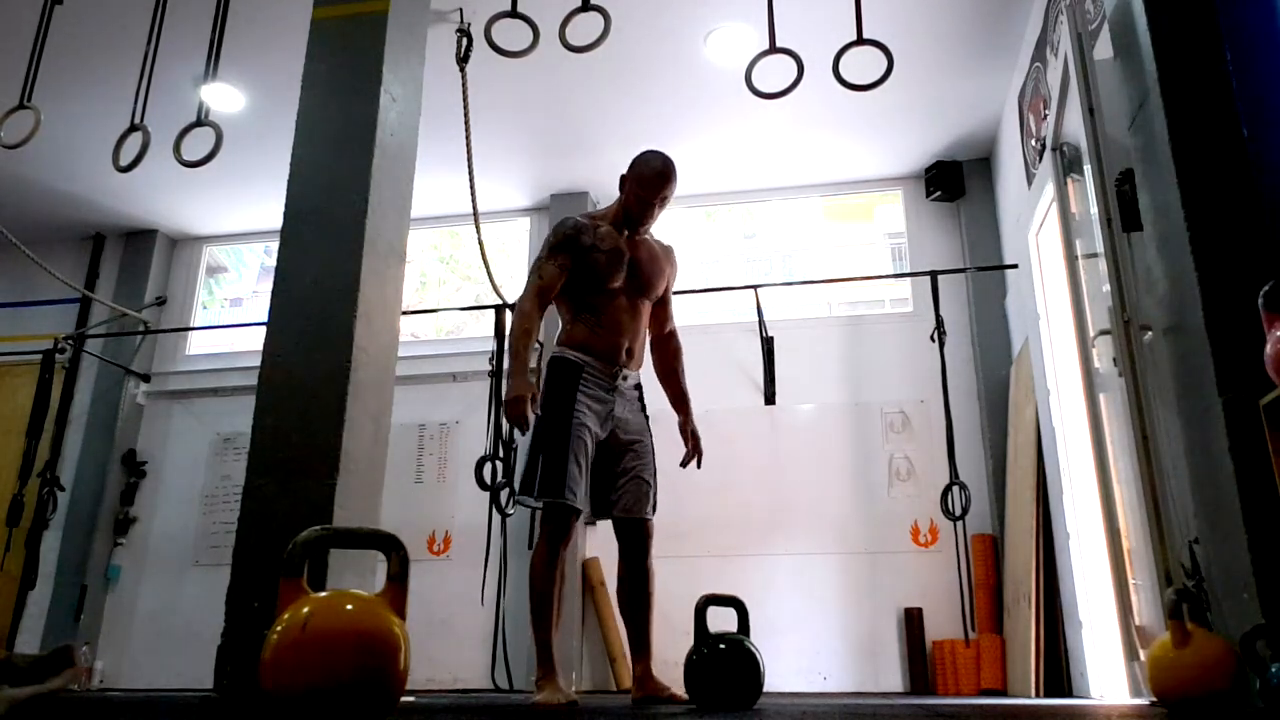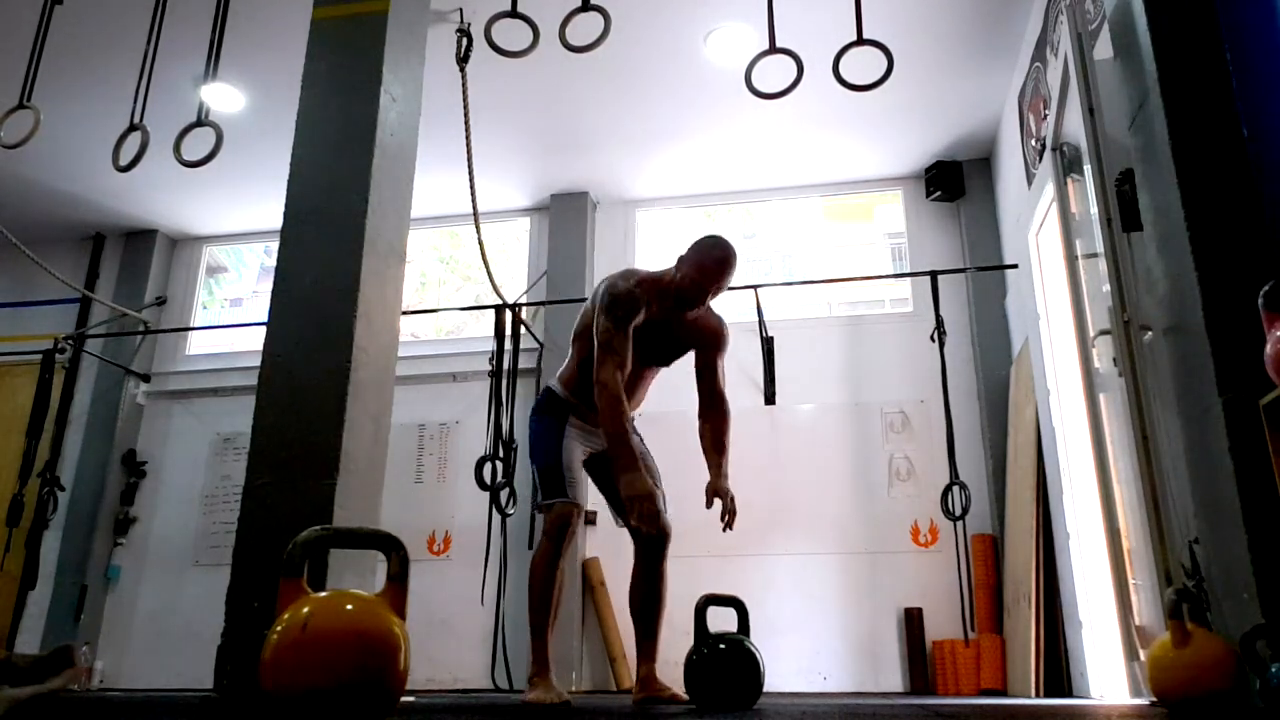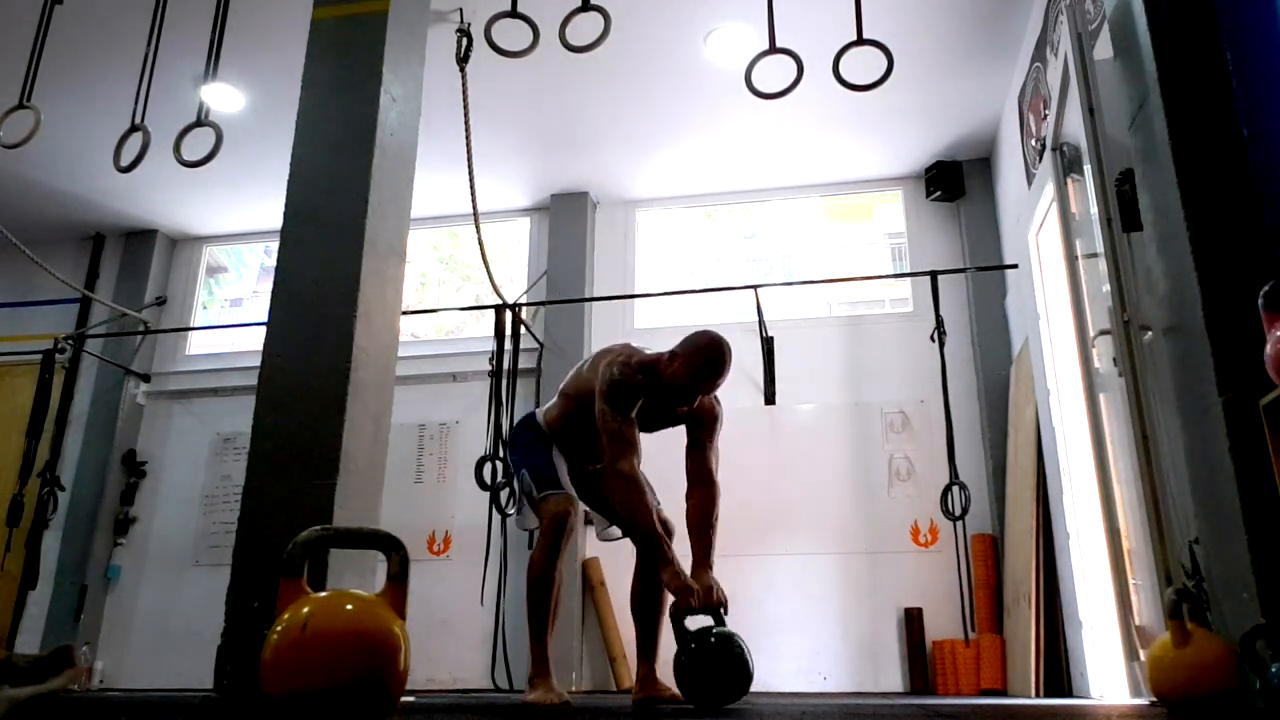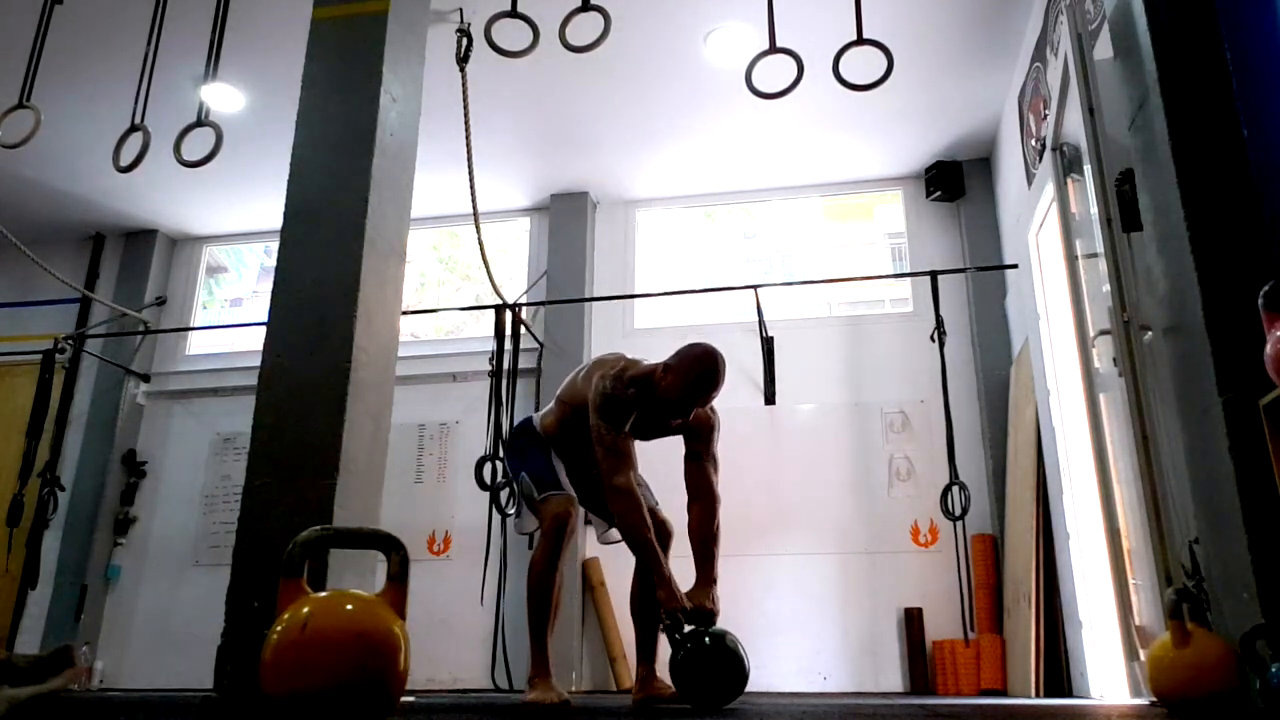
dt=0.5s
person 1, frame 1
left shoulder: (663, 257)
right shoulder: (578, 232)
left elbow: (664, 338)
right elbow: (532, 302)
left wrist: (684, 412)
right wrist: (519, 375)
left hip: (628, 396)
right hip: (576, 381)
left knee: (638, 535)
right knee: (559, 524)
left ankle: (642, 674)
right ankle: (546, 674)
person 1, frame 2
left shoulder: (710, 328)
right shoulder: (627, 293)
left elbow: (713, 403)
right elbow: (607, 382)
left wrist: (719, 475)
right wrist: (630, 471)
left hip: (619, 423)
right hip: (566, 409)
left knee: (656, 535)
right knee: (563, 516)
left ankle: (646, 676)
right ankle: (539, 673)
person 1, frame 3
left shoulder: (705, 410)
right shoulder: (623, 373)
left elbow: (703, 486)
right elbow: (625, 473)
left wrist: (704, 570)
right wrist: (671, 568)
left hip: (599, 457)
right hip: (542, 439)
left knee: (657, 532)
right knee: (560, 516)
left ankle: (646, 677)
right ankle: (539, 675)
person 1, frame 4
left shoulder: (701, 420)
right shoulder: (617, 385)
left elbow: (704, 499)
right elbow: (619, 487)
left wrist: (707, 584)
right wrist: (664, 583)
left hip: (595, 459)
right hip: (540, 443)
left knee: (659, 531)
right knee: (561, 516)
left ankle: (646, 677)
right ankle: (539, 674)
